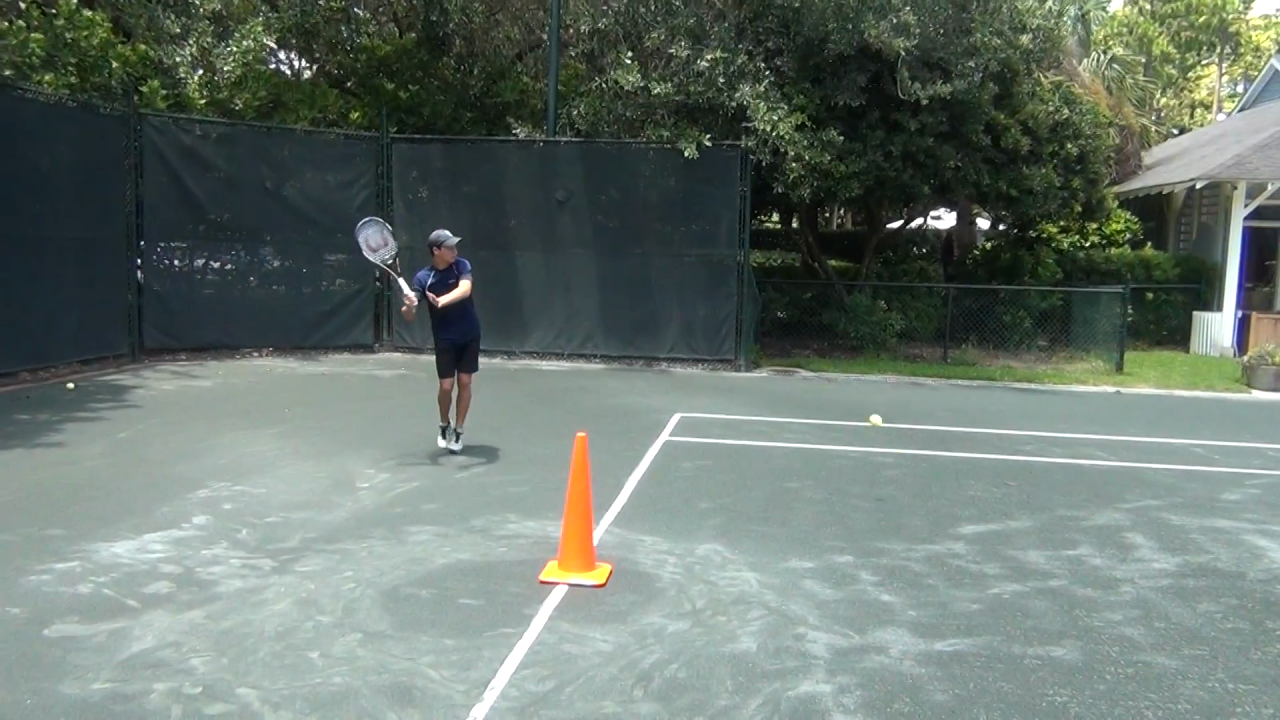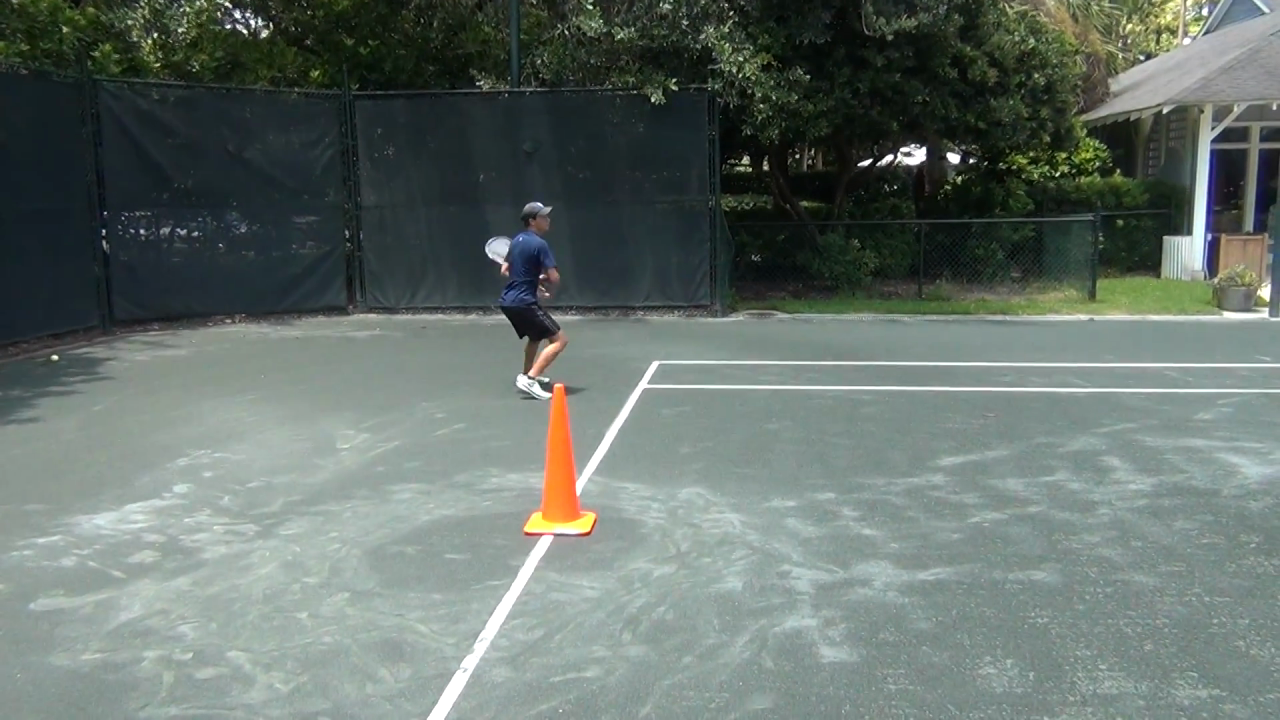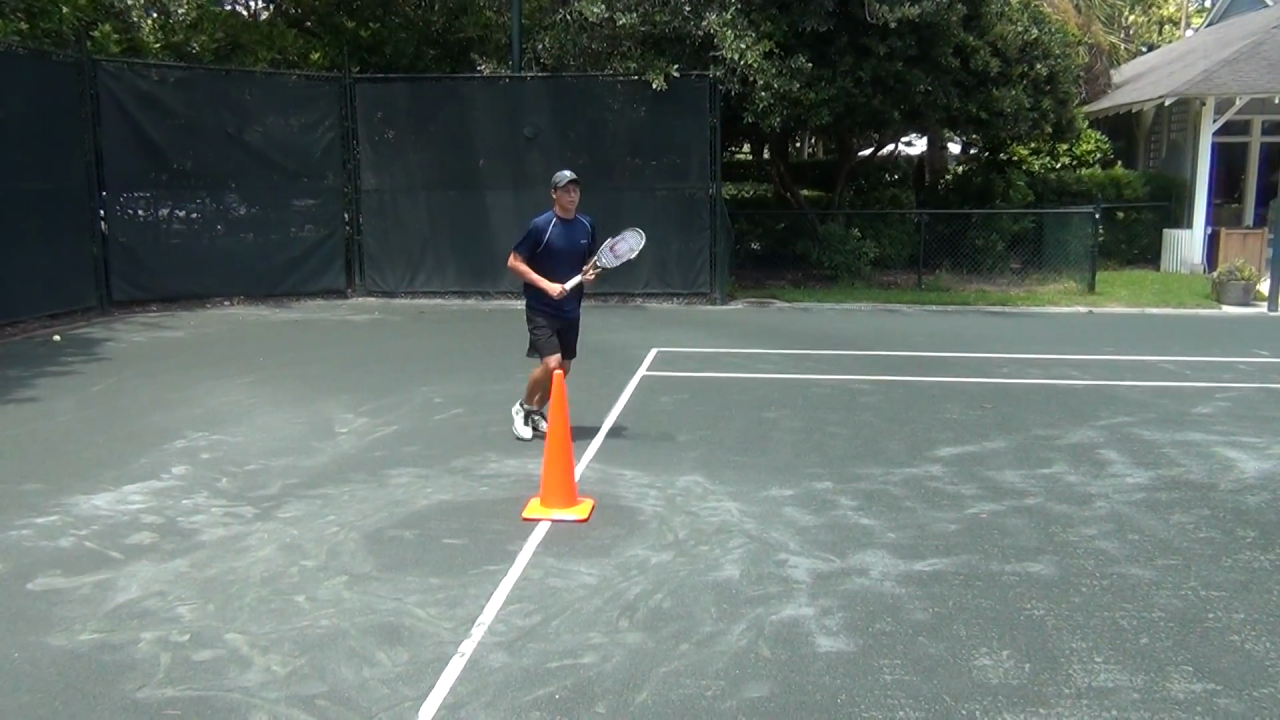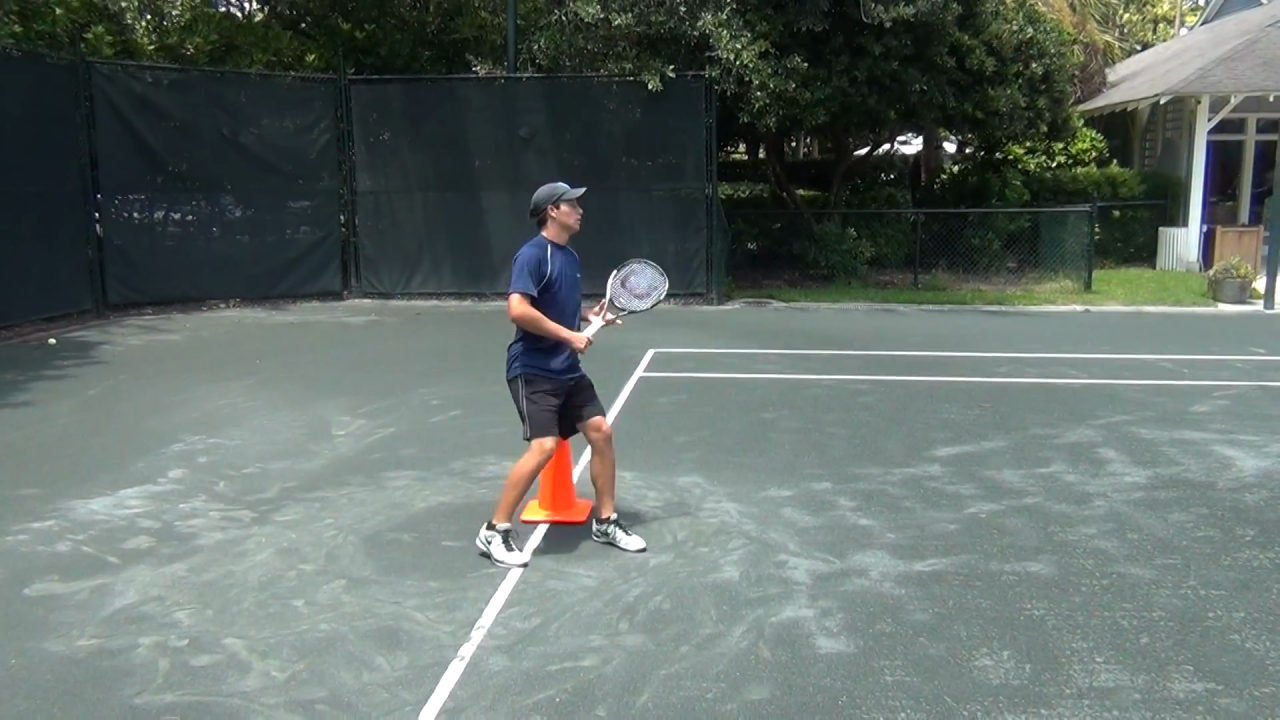
dt=1s
person 1, frame 1
left shoulder: (461, 266)
right shoulder: (422, 278)
left elbow: (465, 290)
right elbow: (410, 316)
left wrist: (443, 301)
right wrist: (408, 306)
left hip: (469, 335)
right hip: (444, 338)
left knee: (464, 382)
right knee: (446, 386)
left ankle: (458, 431)
right ankle: (444, 426)
person 1, frame 2
left shoulder: (517, 241)
right shoulder: (539, 244)
left elbow: (504, 270)
right elbow: (555, 279)
right wrist: (541, 278)
left hip: (508, 302)
right hip: (524, 303)
left knee: (535, 336)
right knee: (559, 340)
left ankle: (529, 375)
right ankle: (530, 379)
person 1, frame 3
left shoulder: (586, 226)
right shoulder: (540, 226)
right elbow: (514, 263)
left wrist: (587, 273)
right wrist: (546, 285)
left hip: (570, 311)
right hip: (541, 310)
left knee: (563, 369)
right knee: (551, 365)
left ankle: (535, 412)
right ankle: (523, 407)
person 1, frame 4
left shoulder: (570, 256)
right shoulder: (532, 255)
right elbow: (518, 311)
left wrist: (590, 315)
right wrist: (568, 336)
left hip: (567, 369)
right hip: (533, 369)
left knee: (601, 432)
right knee: (543, 447)
left ankle: (605, 521)
right ankle: (496, 530)
